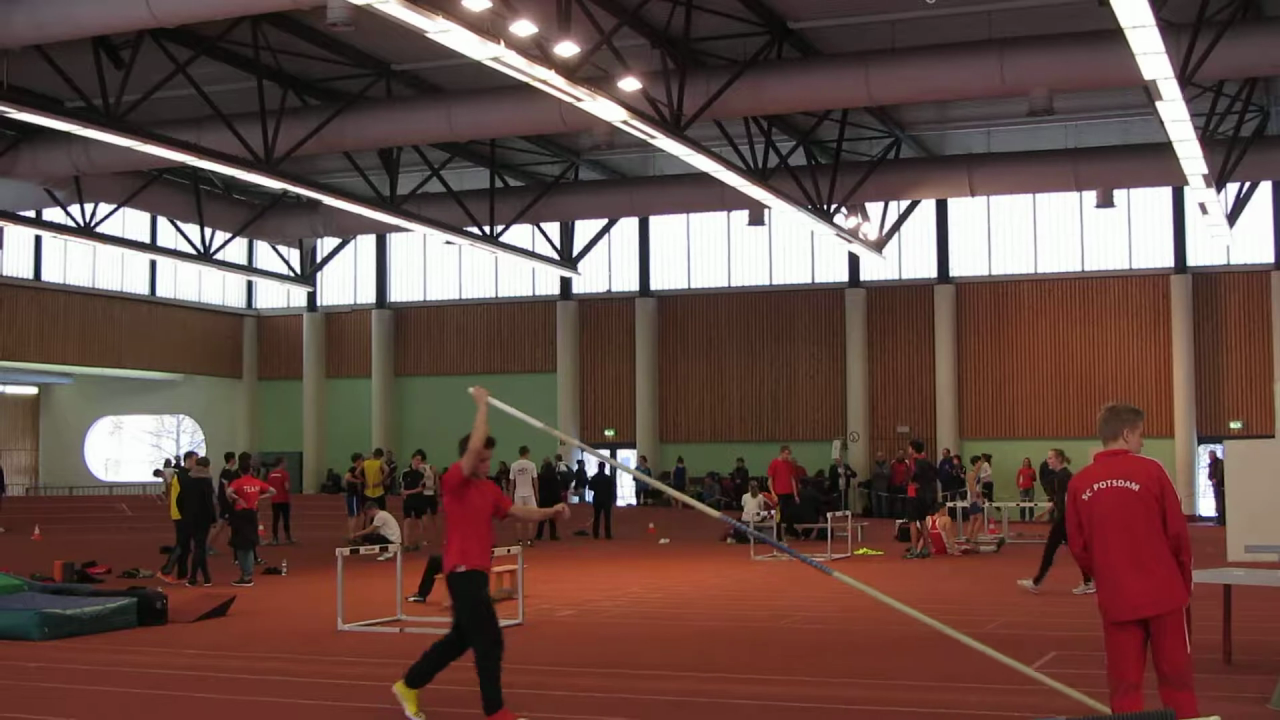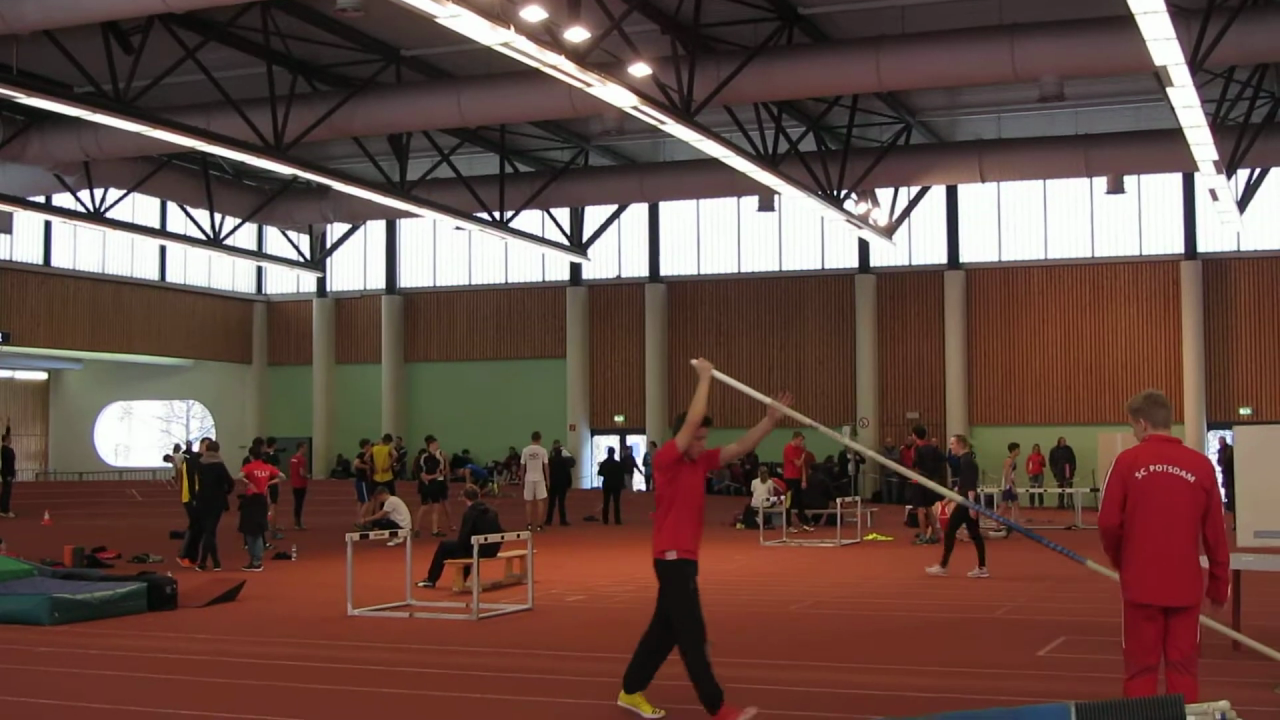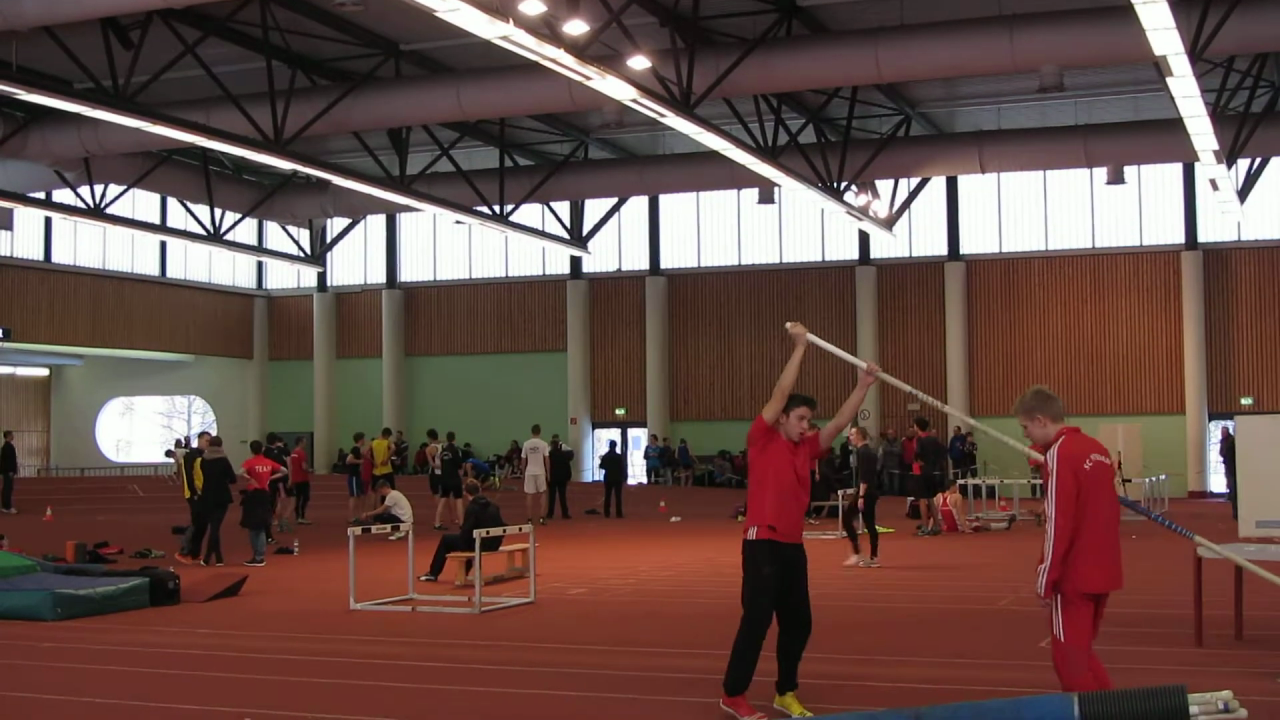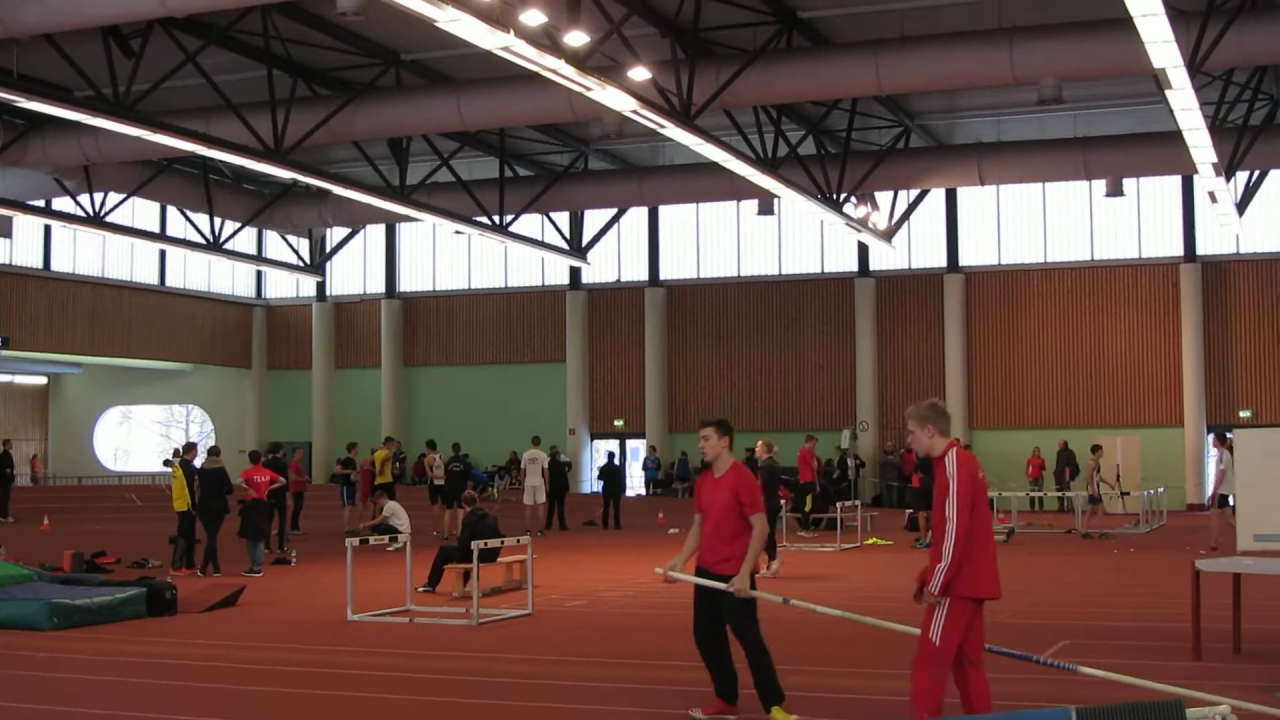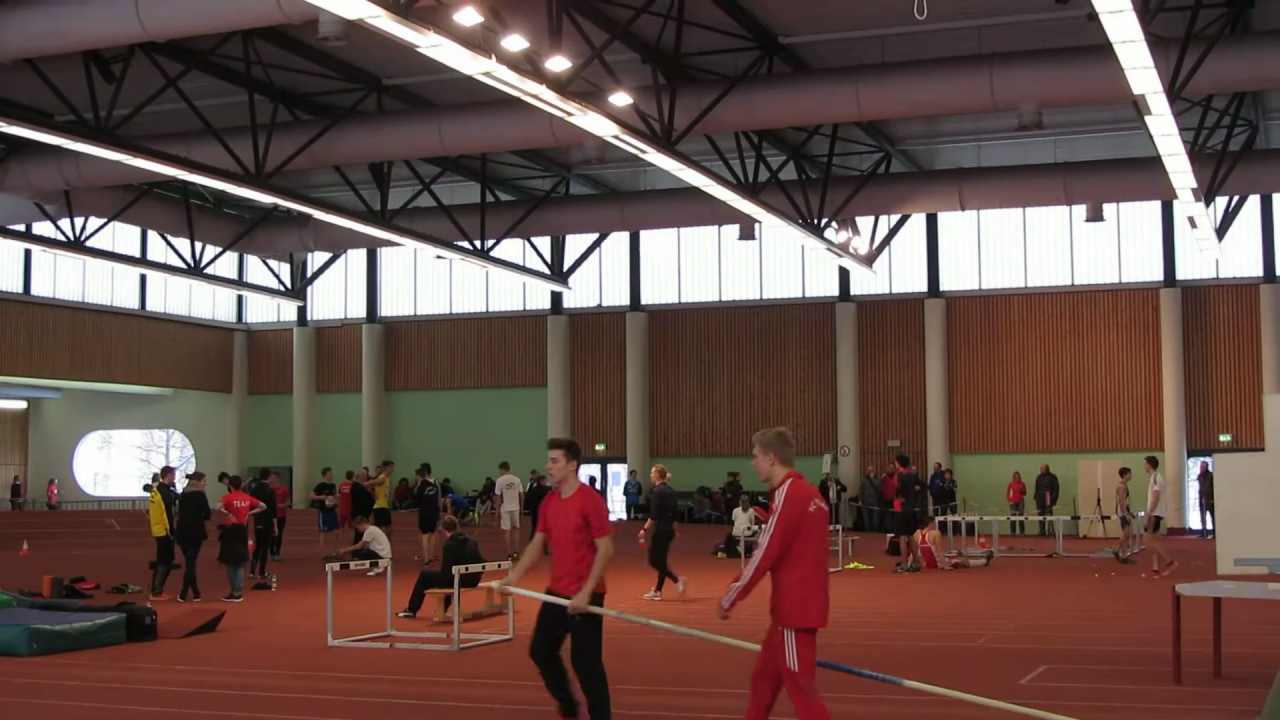
dt=1s
person 1, frame 1
left shoulder: (488, 488)
right shoulder: (453, 482)
left elbow: (518, 512)
right elbow: (473, 447)
left wrist: (551, 511)
right wrist: (482, 405)
left hip: (477, 573)
right hip: (463, 573)
left knee: (459, 640)
right knee: (490, 641)
left ankle: (408, 686)
person 1, frame 2
left shoulder: (700, 461)
right shoulder: (667, 460)
left elbow: (740, 447)
right elbow: (691, 420)
left wrist: (771, 418)
right wrist: (704, 377)
left hip: (685, 558)
right hip: (672, 558)
left knee: (665, 629)
right knee: (692, 631)
left ankle: (632, 691)
person 1, frame 3
left shoulder: (806, 448)
right shoulder: (761, 440)
left elbow: (840, 422)
right elbow: (780, 394)
left wrist: (863, 385)
right wrist: (800, 346)
left hip: (792, 545)
right hip: (762, 543)
left knee: (798, 623)
right knee: (756, 621)
person 1, frame 4
left shoulder: (743, 479)
right shoulder: (703, 482)
left elbow: (760, 529)
left wrist: (744, 573)
right wrist: (681, 560)
left hip: (735, 575)
right hip: (706, 571)
left knee: (750, 640)
right knee: (706, 636)
person 1, frame 5
left shoulder: (591, 501)
right shoulder: (549, 502)
left elbow: (606, 549)
right elbow: (538, 543)
left wrist: (586, 592)
right wrist: (515, 575)
left hip: (582, 595)
right hip: (557, 591)
left knee: (585, 660)
right knee: (541, 651)
person 2, frame 1
left shoulder: (1078, 484)
right shoulder: (1151, 470)
left elbow: (1078, 547)
right elbow: (1177, 532)
right wrist: (1185, 581)
left hip: (1116, 599)
right hip: (1163, 593)
left knee: (1124, 685)
right knee: (1176, 677)
person 2, frame 2
left shoulder: (1127, 461)
right shoulder: (1201, 464)
left elbow: (1108, 523)
right elbow: (1215, 531)
left wrist: (1123, 562)
right wrist: (1219, 584)
left hip: (1140, 583)
right hip: (1185, 585)
left knee: (1140, 668)
right knee: (1183, 668)
person 2, frame 3
left shoulder: (1059, 453)
right shoulder: (1098, 449)
left elbow: (1058, 522)
left wrist: (1046, 579)
left hip: (1074, 575)
right hip: (1102, 570)
left knee: (1070, 657)
right knee: (1080, 651)
person 2, frame 4
left shoulder: (953, 462)
right shoulder: (963, 461)
left elbow: (955, 529)
left wrist: (936, 582)
right wrist: (927, 576)
left hip: (957, 582)
right hip: (971, 580)
left knee: (930, 661)
right knee: (966, 661)
person 2, frame 5
left shoulder: (787, 494)
right shoulder: (809, 492)
left elbow: (765, 554)
left wrist: (730, 598)
left hip: (794, 606)
right hip: (803, 602)
left knee: (800, 686)
right knee: (765, 676)
